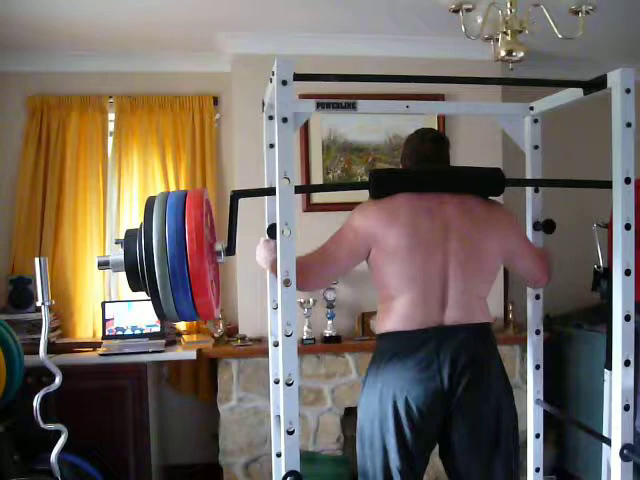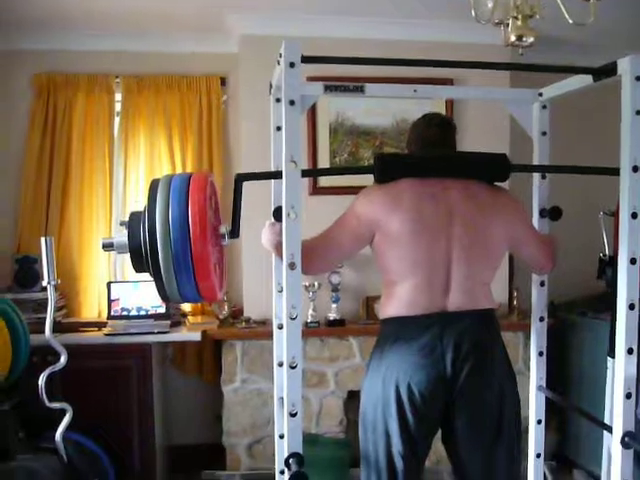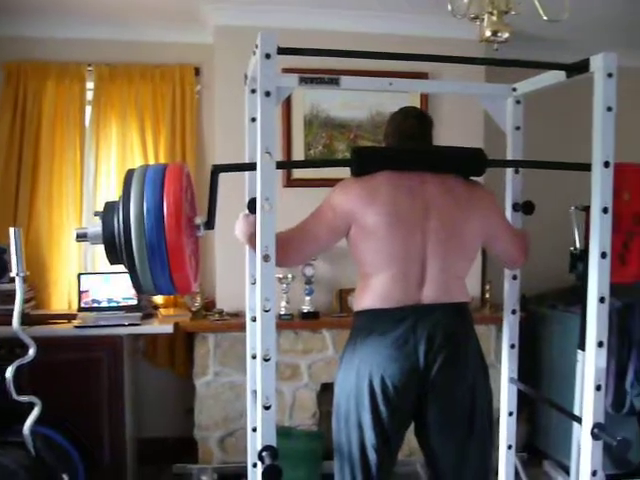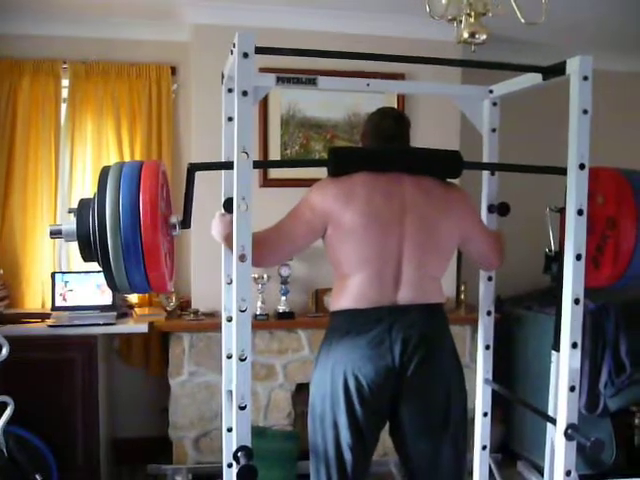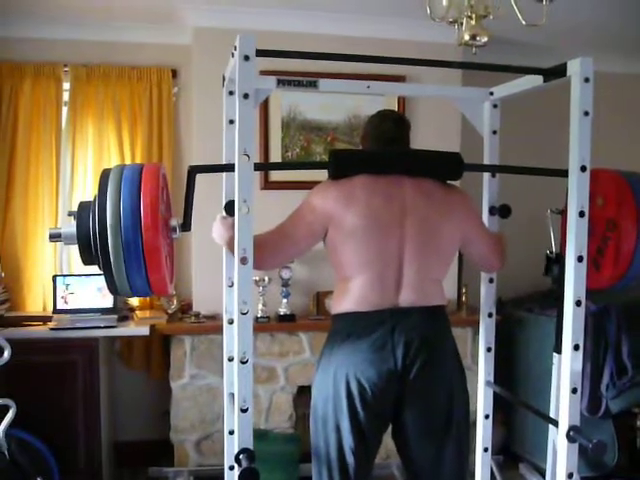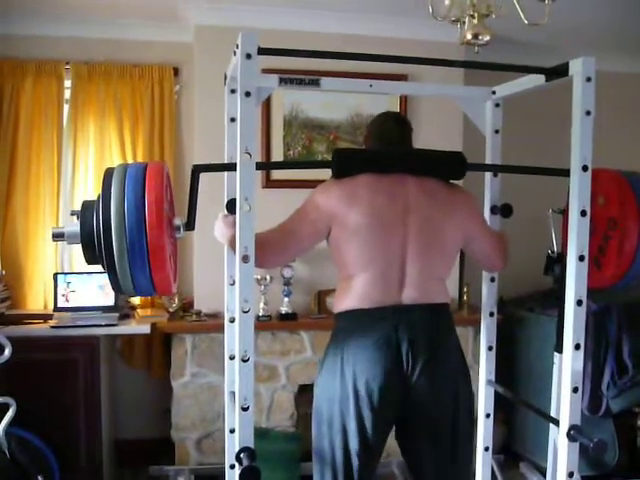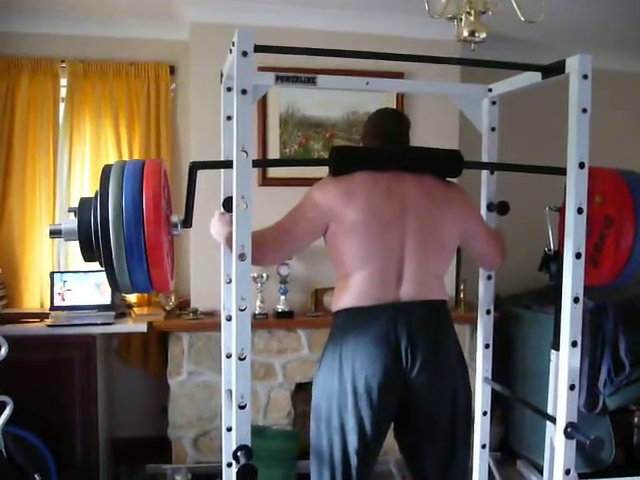
dt=0.5s
person 1, frame 1
left shoulder: (377, 215)
right shoulder: (493, 215)
left elbow: (308, 275)
right elbow: (539, 275)
left wrist: (270, 258)
right wrist: (543, 245)
left hip: (403, 360)
right hip: (477, 357)
person 1, frame 2
left shoulder: (381, 200)
right shoulder: (498, 201)
left elbow: (312, 259)
right elbow: (544, 261)
left wrist: (274, 240)
right wrist: (549, 231)
left hip: (406, 346)
right hip: (479, 342)
person 1, frame 3
left shoulder: (358, 192)
right shoulder: (474, 195)
left elbow: (287, 251)
right elbow: (517, 256)
left wrist: (249, 234)
right wrist: (522, 226)
left hip: (380, 339)
right hip: (454, 337)
person 1, frame 4
left shoulder: (335, 192)
right shoulder: (450, 197)
left elbow: (264, 251)
right elbow: (492, 258)
left wrist: (225, 233)
right wrist: (497, 228)
left hip: (356, 338)
right hip: (429, 337)
person 1, frame 5
left shoulder: (336, 195)
right shoulder: (451, 199)
left elbow: (265, 254)
right elbow: (493, 260)
left wrist: (227, 236)
right wrist: (498, 228)
left hip: (358, 342)
right hip: (431, 341)
person 1, frame 6
left shoulder: (339, 194)
right shoulder: (454, 198)
left elbow: (268, 252)
right elbow: (496, 259)
left wrist: (228, 234)
right wrist: (500, 228)
left hip: (362, 340)
right hip: (435, 338)
person 1, frame 7
left shoulder: (337, 192)
right shoulder: (450, 195)
left elbow: (264, 250)
right elbow: (494, 257)
left wrist: (225, 232)
right wrist: (497, 227)
left hip: (360, 338)
right hip: (433, 336)
